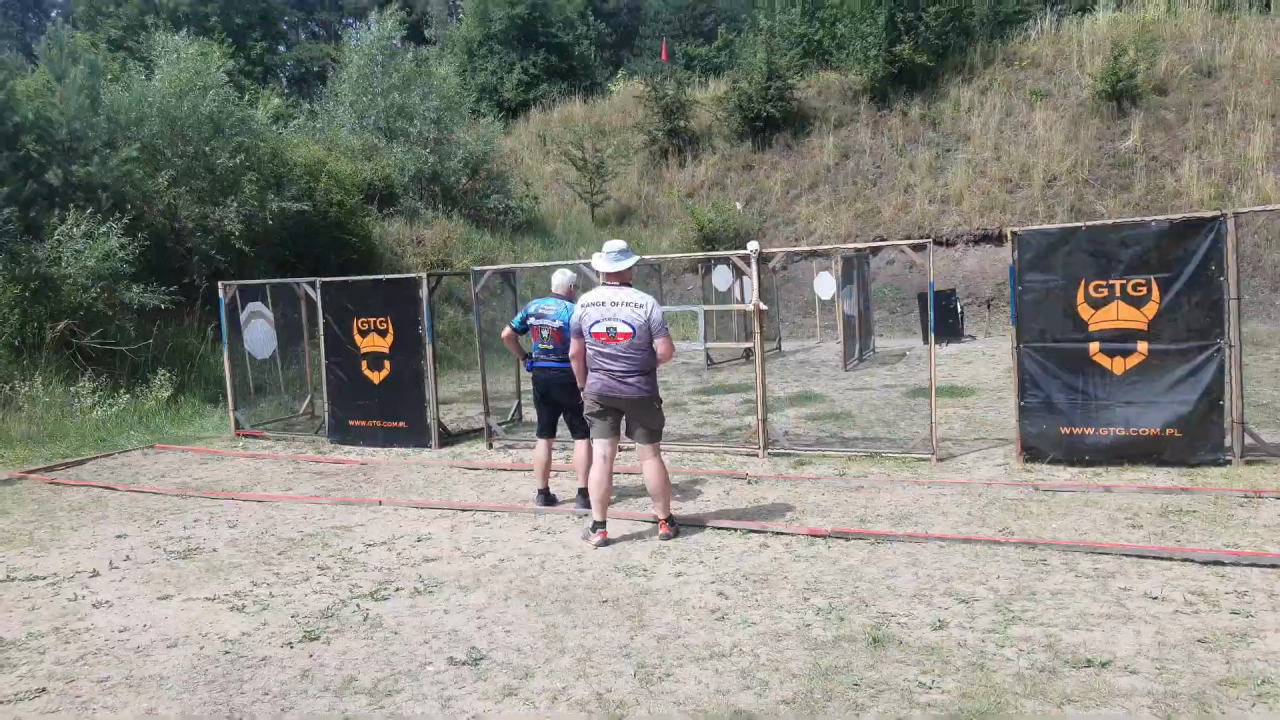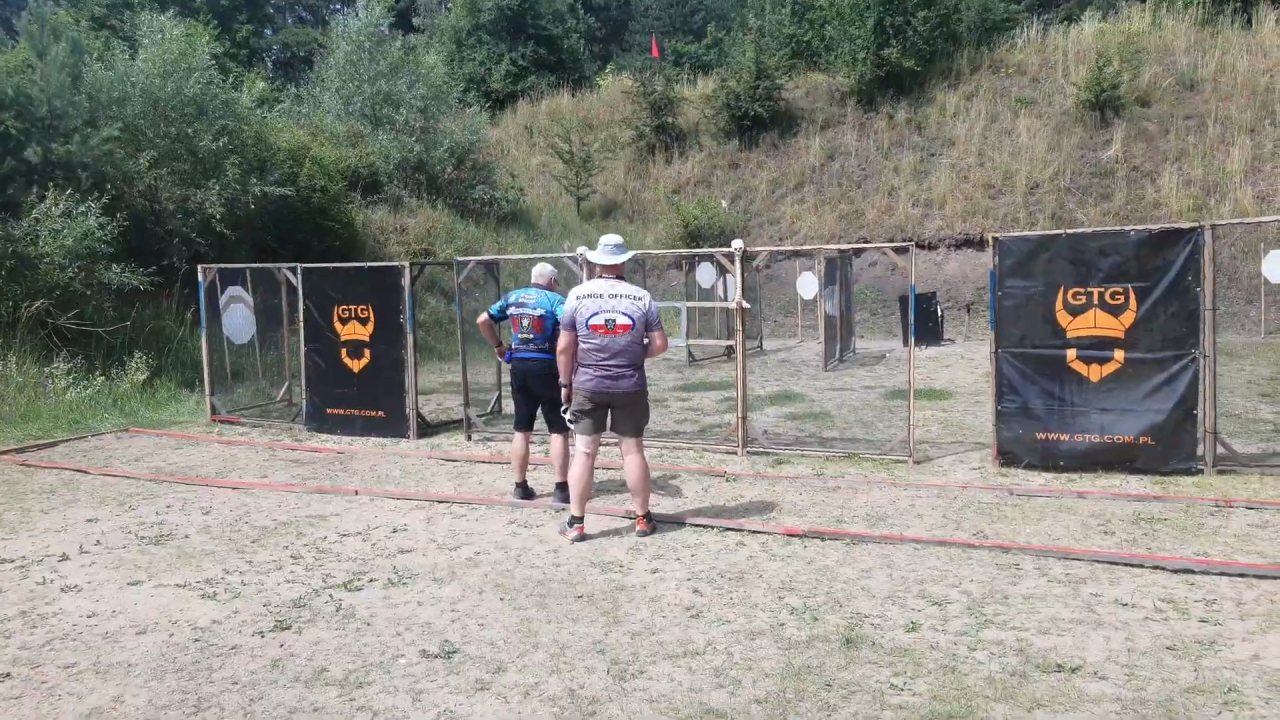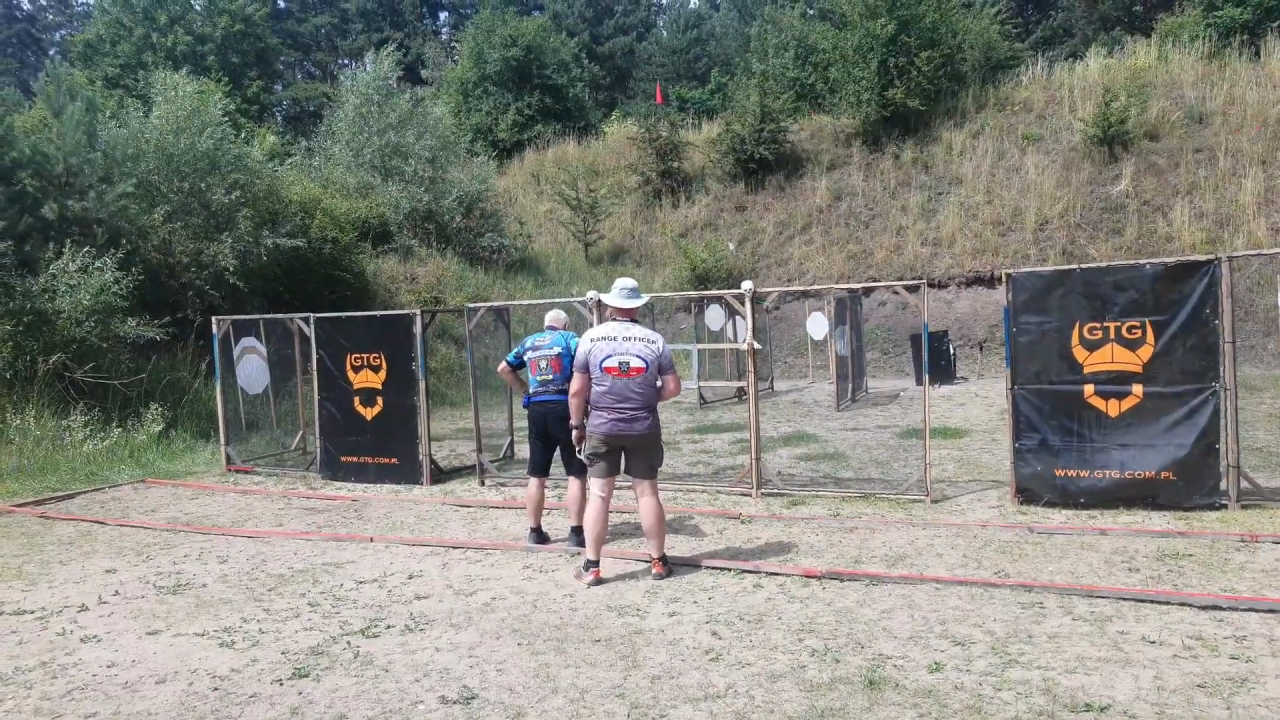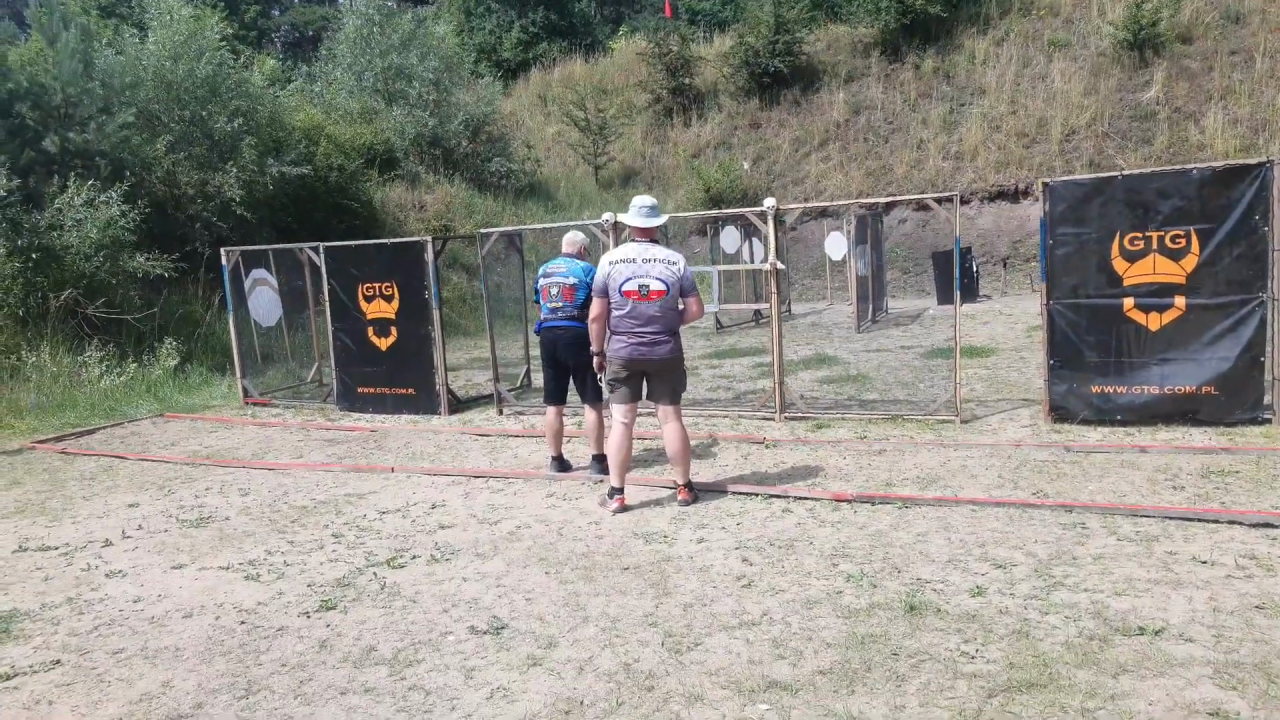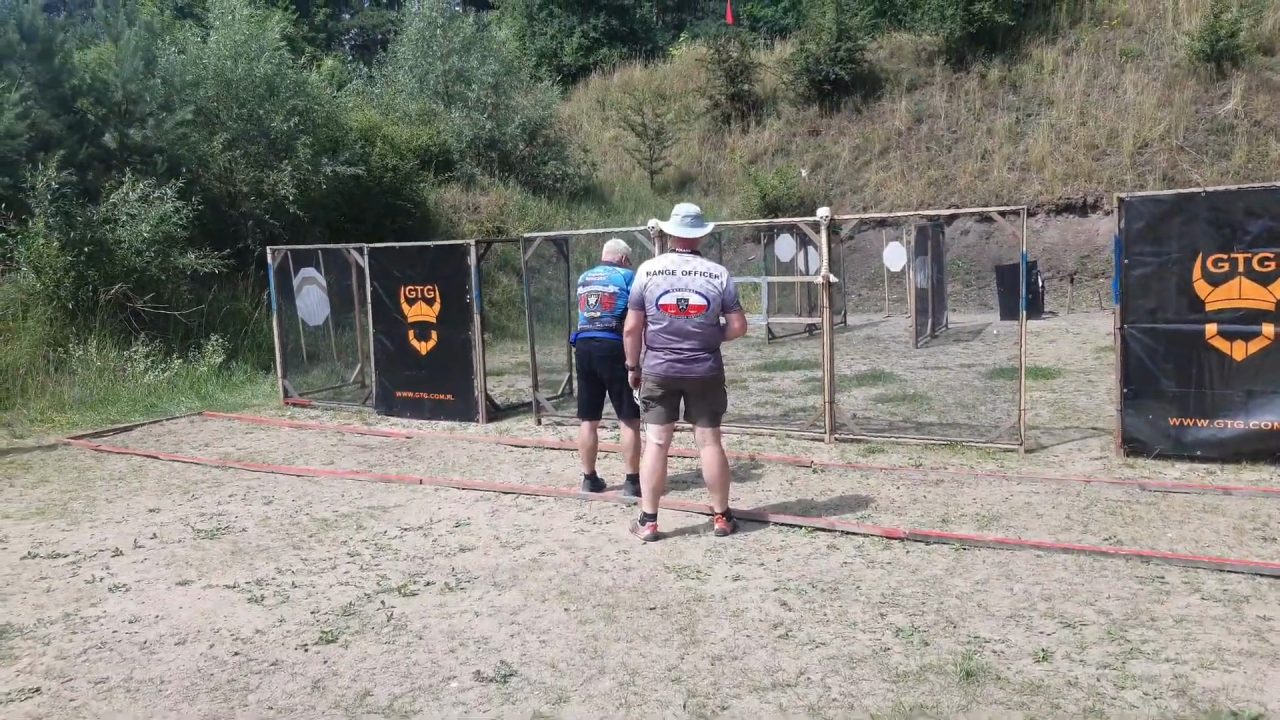
dt=0.7s
person 1, frame 1
left shoulder: (585, 303)
right shoulder: (645, 303)
left elbow: (575, 353)
right elbow: (665, 352)
left wrist: (584, 385)
right wrist: (647, 361)
left hip: (600, 391)
right hip: (640, 391)
left knee: (602, 457)
right knee: (650, 455)
left ankle: (598, 528)
right ankle: (665, 522)
person 1, frame 2
left shoulder: (578, 295)
right shoulder: (641, 297)
left elbow: (564, 348)
right elbow: (660, 345)
left wrist: (565, 383)
left hip: (588, 385)
right hip: (630, 386)
left knee: (584, 451)
right knee: (633, 450)
left ankle: (575, 522)
right ankle: (642, 519)
person 1, frame 3
left shoulder: (591, 337)
right shoulder: (655, 340)
left elbow: (577, 390)
right elbow: (673, 388)
left wrist: (577, 425)
left hip: (601, 427)
right hip: (643, 428)
left knee: (599, 494)
right knee: (647, 493)
left ankle: (591, 566)
right ankle: (659, 561)
person 1, frame 4
left shoulder: (610, 260)
right shoulder: (675, 260)
left elbow: (596, 315)
right elbow: (695, 310)
left wrist: (597, 351)
left hip: (622, 352)
right hip: (665, 352)
left knee: (621, 421)
right knee: (671, 418)
left ankle: (616, 494)
right ankle: (684, 488)
person 1, frame 5
left shoulder: (648, 270)
right shoulder: (718, 274)
left elbow: (631, 328)
right elbow: (738, 327)
left wrist: (633, 365)
left hip: (658, 369)
right hip: (705, 370)
left knee: (656, 443)
right knee: (709, 442)
left ankle: (648, 521)
right ankle: (722, 517)
person 2, frame 1
left shoulder: (532, 307)
right shoulder: (572, 310)
left elbow: (507, 335)
left wrist: (525, 357)
left hip: (540, 376)
right hip: (567, 377)
left knee: (544, 437)
right knee: (582, 436)
left ankle: (542, 494)
right ankle: (583, 494)
person 2, frame 2
left shoulder: (512, 297)
right shoulder: (554, 299)
left elbow: (483, 320)
left wrist: (497, 345)
left hip: (519, 367)
right hip: (546, 367)
left knee: (521, 429)
right knee: (559, 430)
left ankle: (520, 486)
right ankle: (561, 489)
person 2, frame 3
left shoulder: (528, 343)
right shoulder: (567, 337)
left elbow: (503, 368)
left hip: (537, 410)
right hip: (564, 408)
left knee: (537, 475)
right knee: (576, 474)
left ankle: (535, 531)
right ankle: (576, 533)
person 2, frame 4
left shoulder: (543, 270)
right shoulder: (585, 269)
left hip: (548, 336)
right hip: (576, 336)
left knee: (554, 404)
right knee: (592, 402)
left ankle: (556, 460)
right ankle: (598, 461)
person 2, frame 5
left shoulder: (583, 278)
right shoulder: (627, 276)
left hip: (584, 347)
right hip: (613, 348)
left knee: (588, 419)
right knee: (629, 419)
left ankle: (589, 478)
right ankle: (632, 481)
